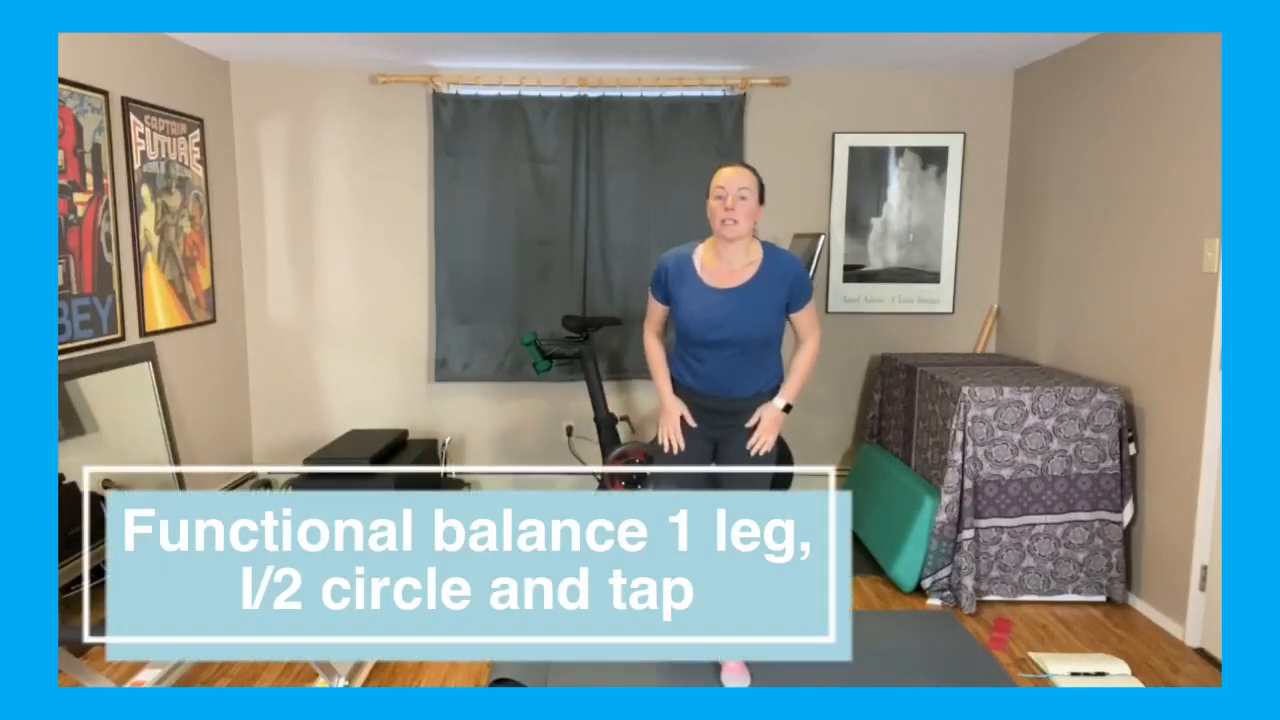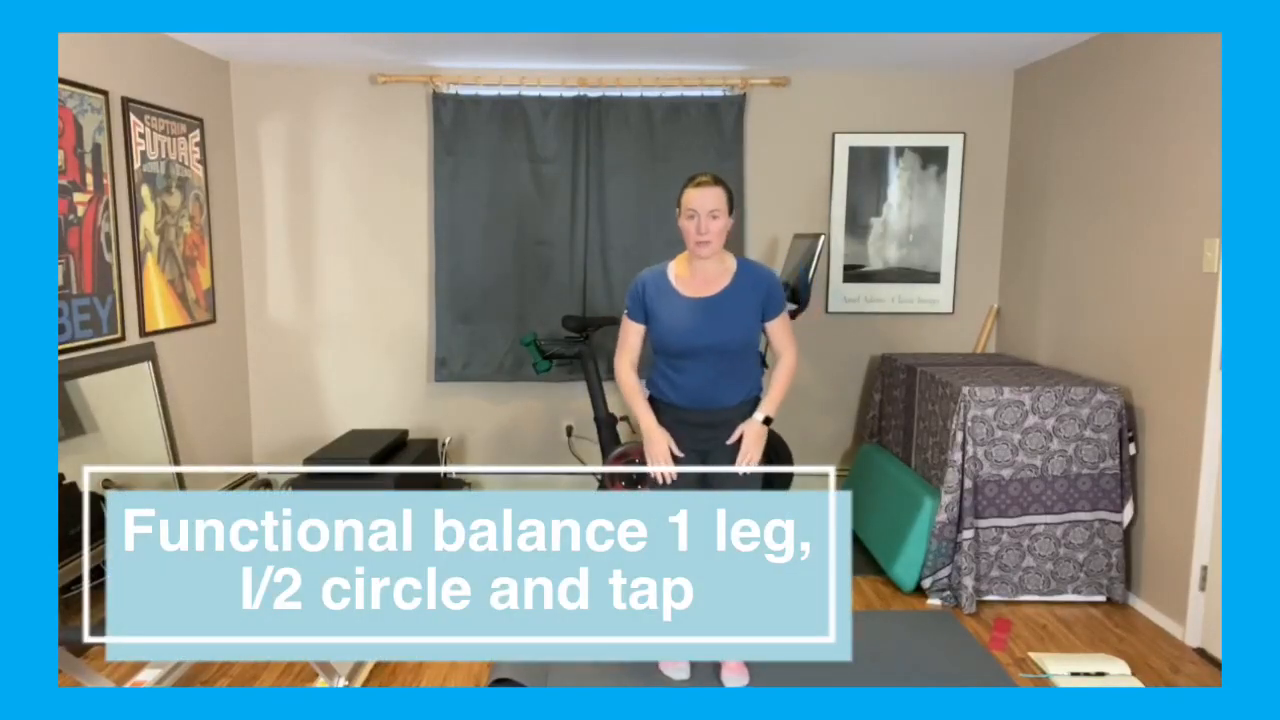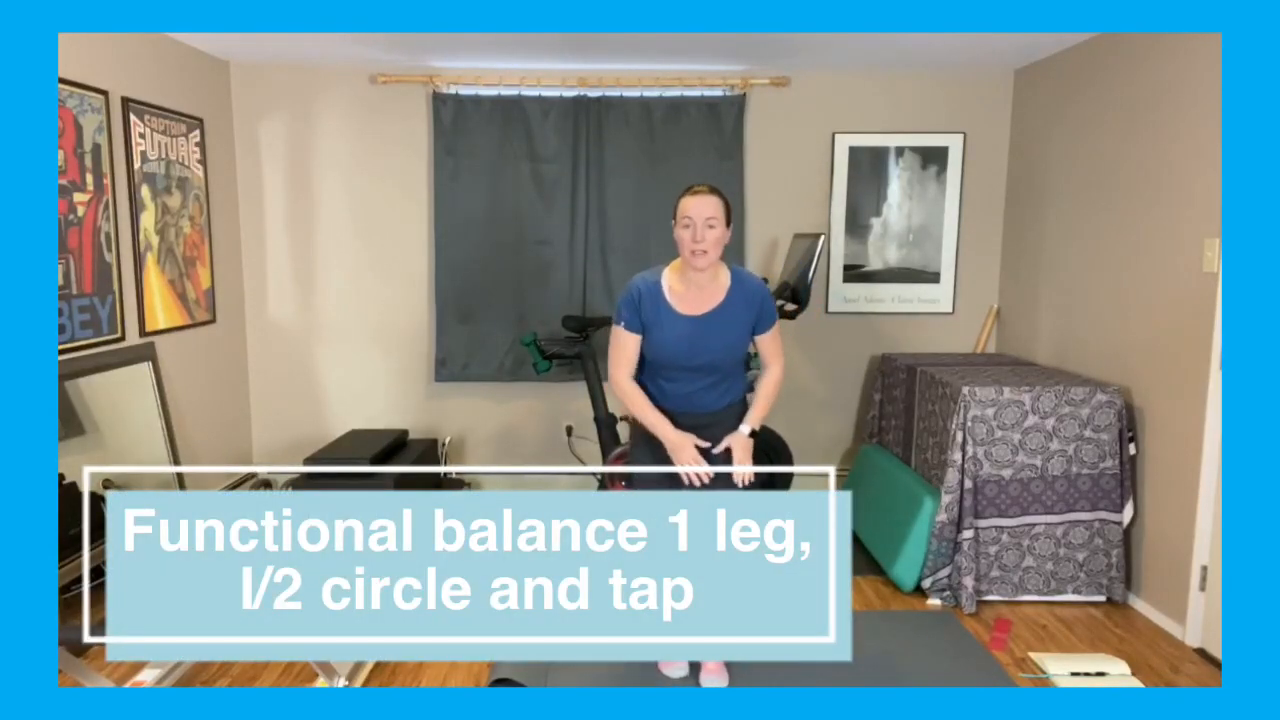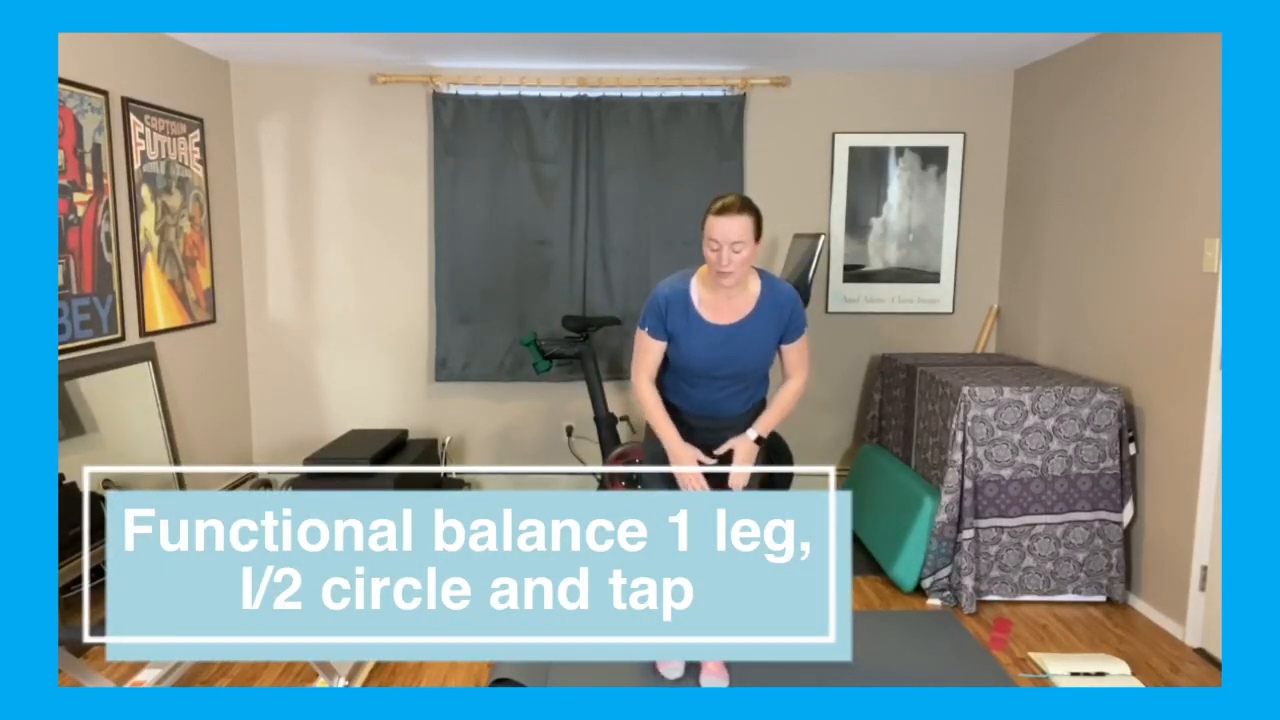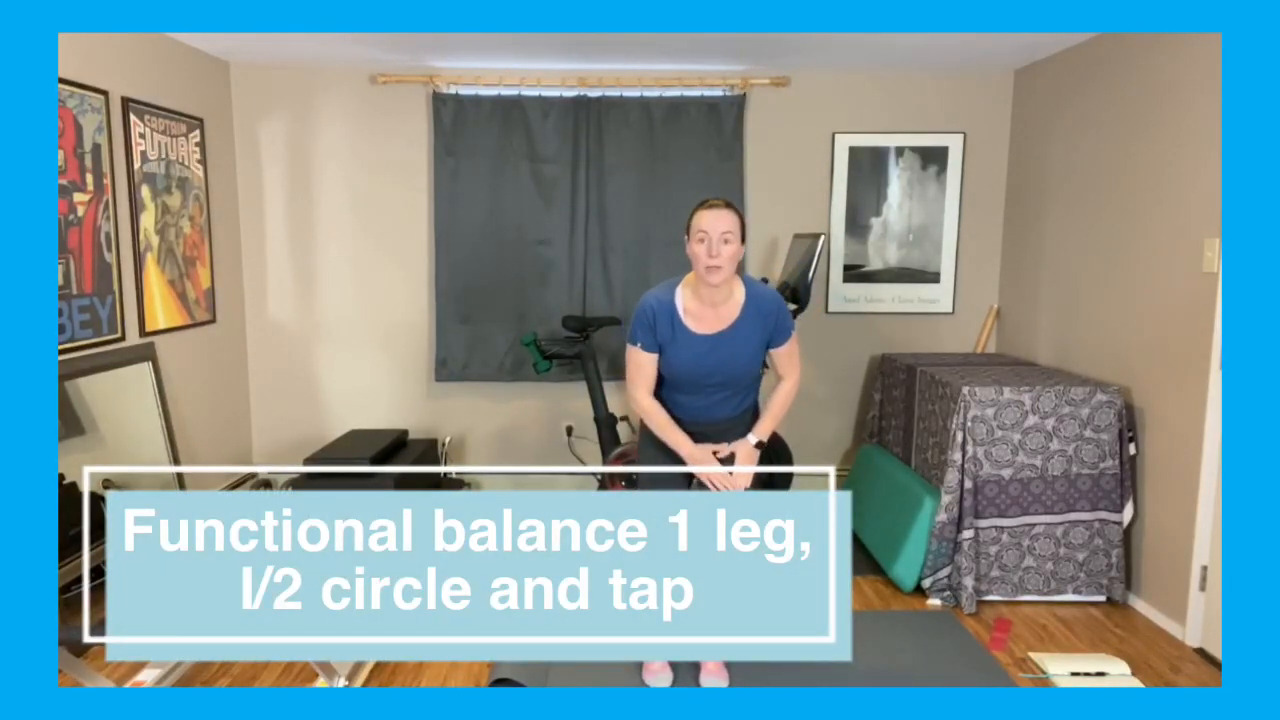
dt=1s
person 1, frame 1
left shoulder: (785, 270)
right shoulder: (674, 266)
left elbow: (809, 339)
right elbow: (652, 332)
left wrist: (782, 405)
right wrist: (667, 398)
left hip: (752, 416)
right hip: (689, 410)
person 1, frame 2
left shoulder: (759, 282)
right shoulder: (650, 285)
left elbow: (786, 356)
right elbow: (625, 363)
left wrist: (761, 420)
right wrist: (649, 429)
left hip: (735, 429)
right hip: (671, 428)
person 1, frame 3
left shoulder: (752, 293)
right shoulder: (642, 292)
left elbow: (773, 366)
right elbow: (620, 376)
left wrist: (748, 431)
right wrist: (669, 437)
left hip: (722, 431)
right hip: (656, 430)
person 1, frame 4
left shoulder: (782, 301)
right shoulder: (670, 296)
left elbow: (796, 377)
right elbow: (642, 378)
left wrist: (754, 438)
right wrist: (674, 446)
left hip: (740, 431)
right hip: (675, 429)
person 1, frame 5
left shoulder: (767, 306)
right shoulder: (655, 307)
left elbow: (789, 377)
right elbow: (640, 394)
left wrist: (754, 442)
right wrist: (692, 454)
left hip: (734, 434)
right hip: (666, 434)
